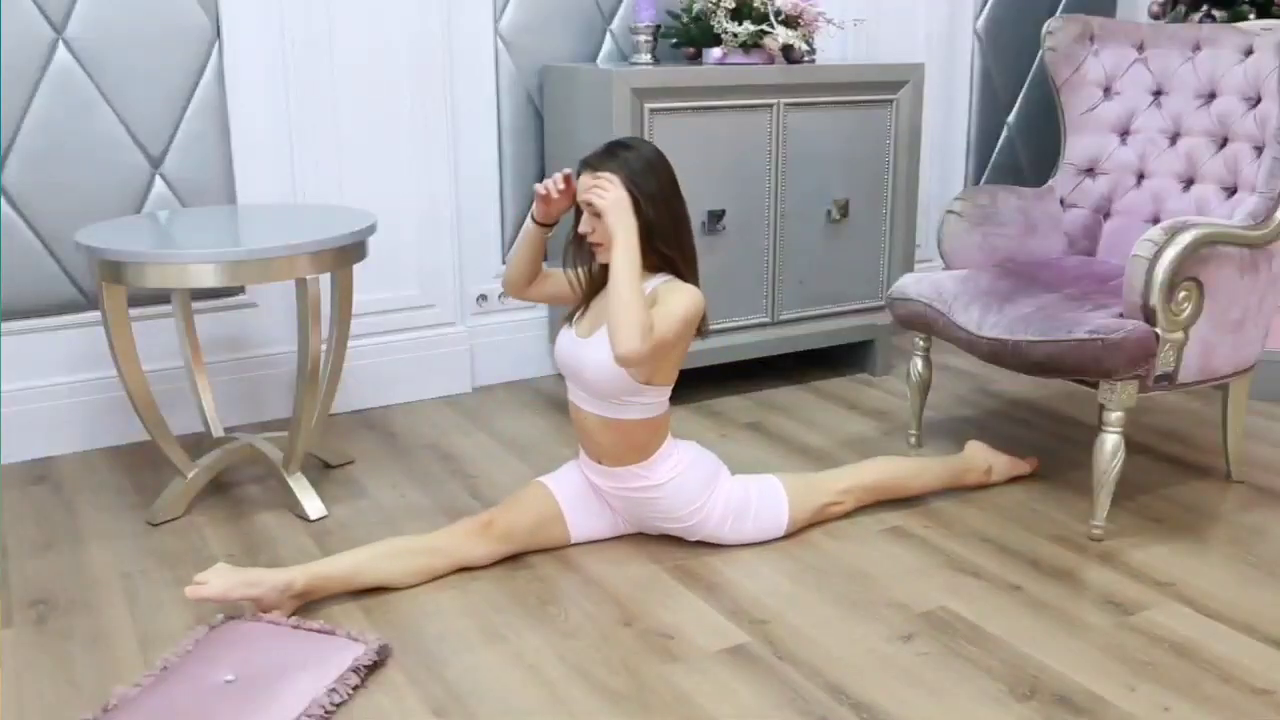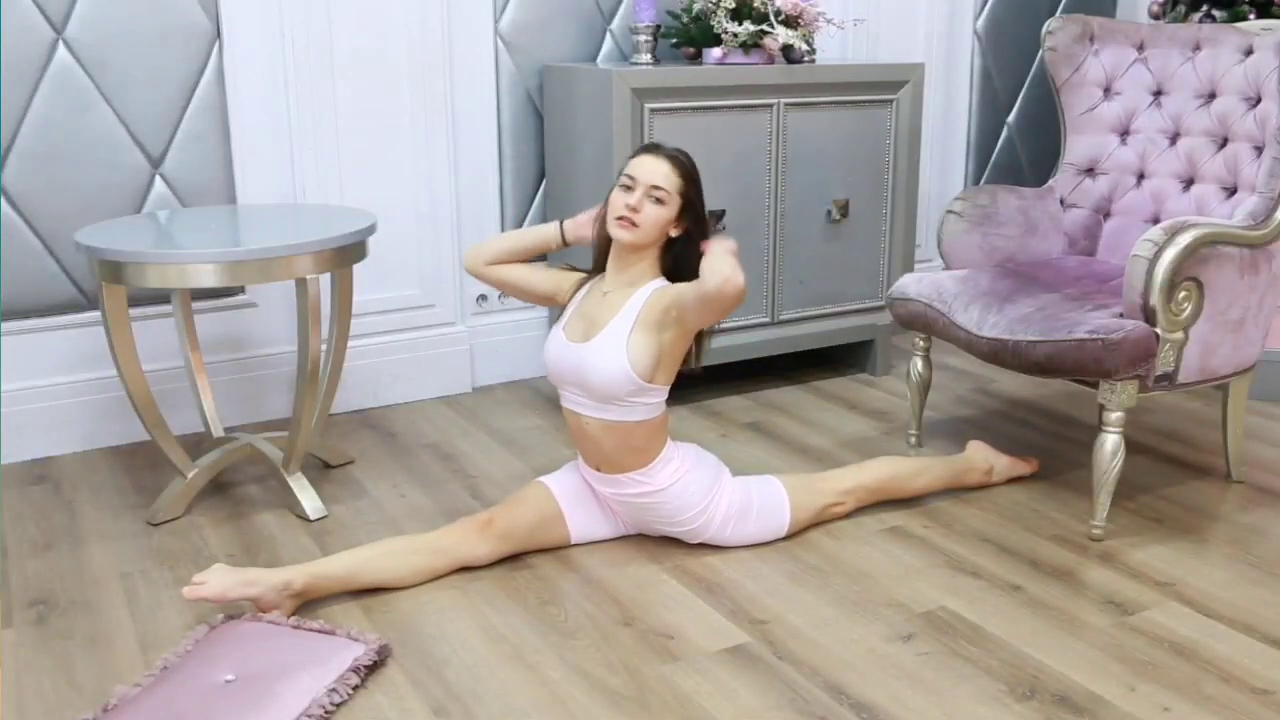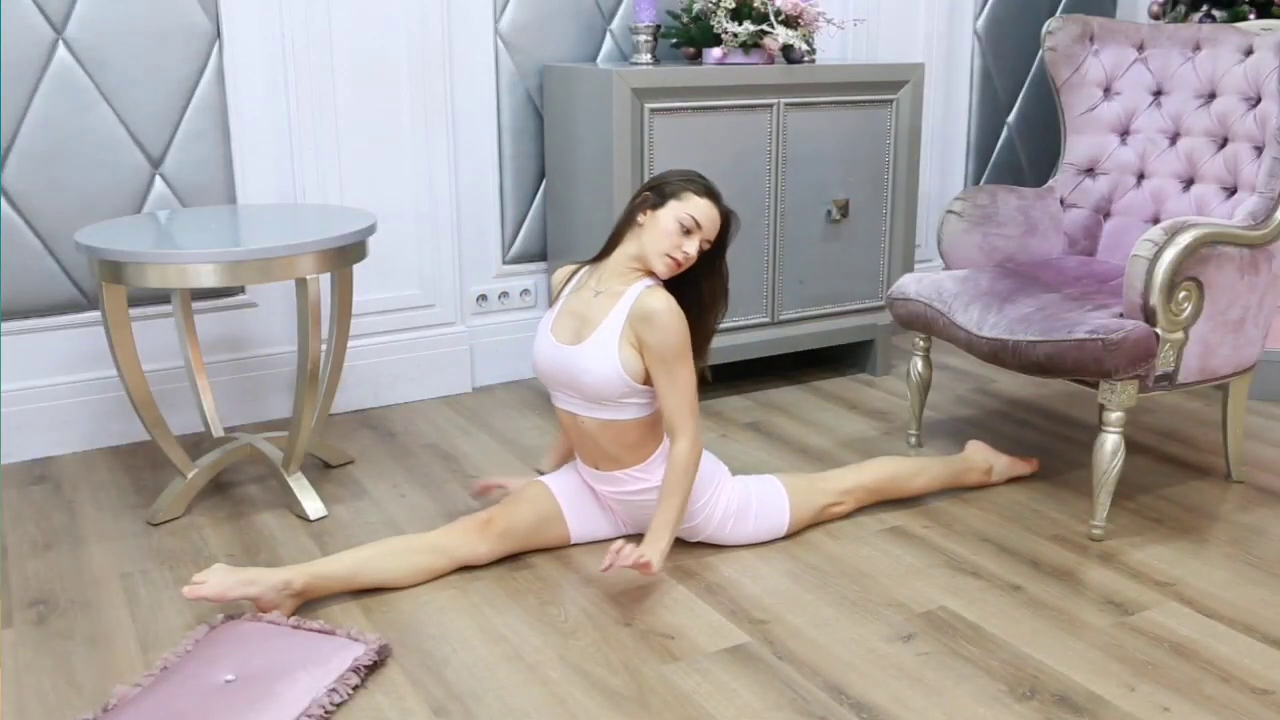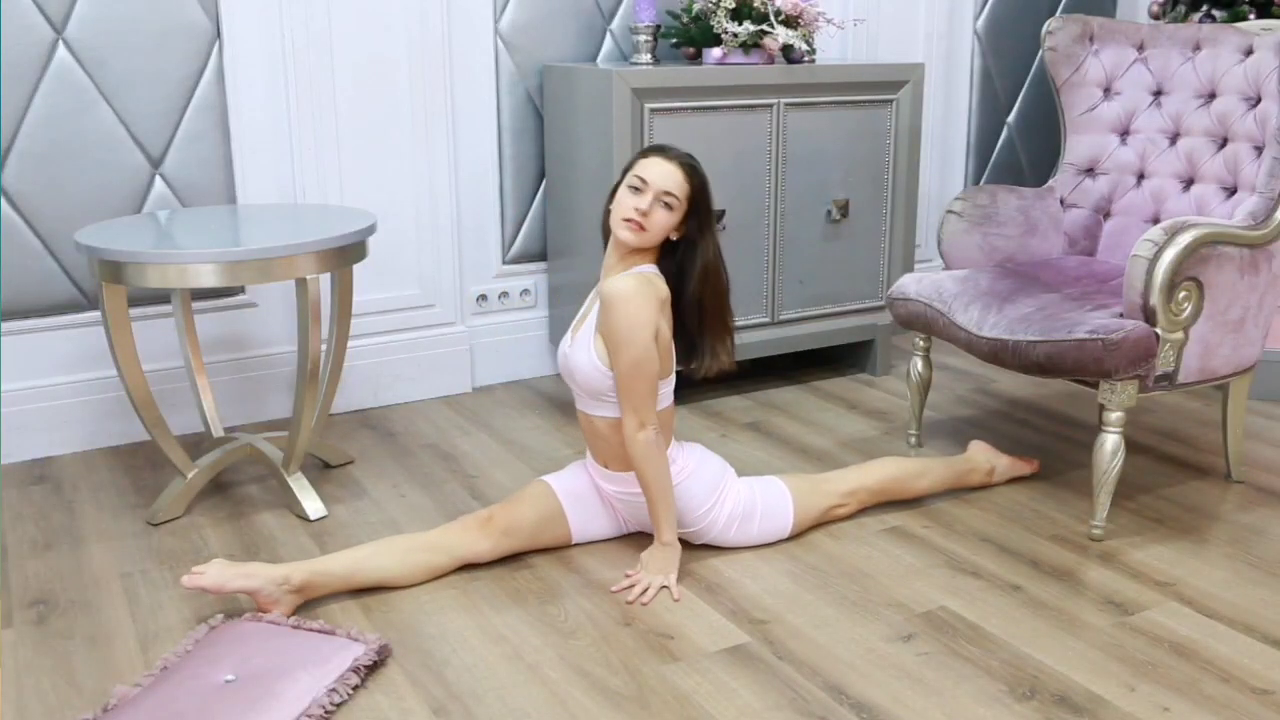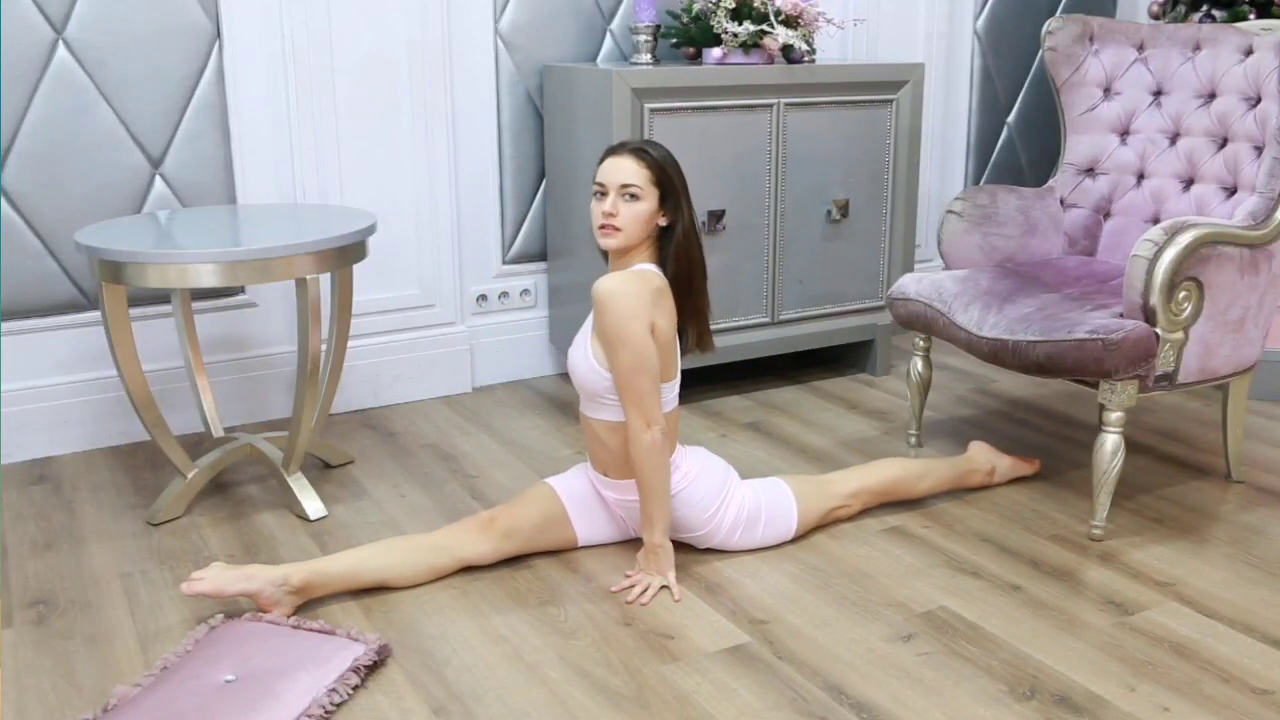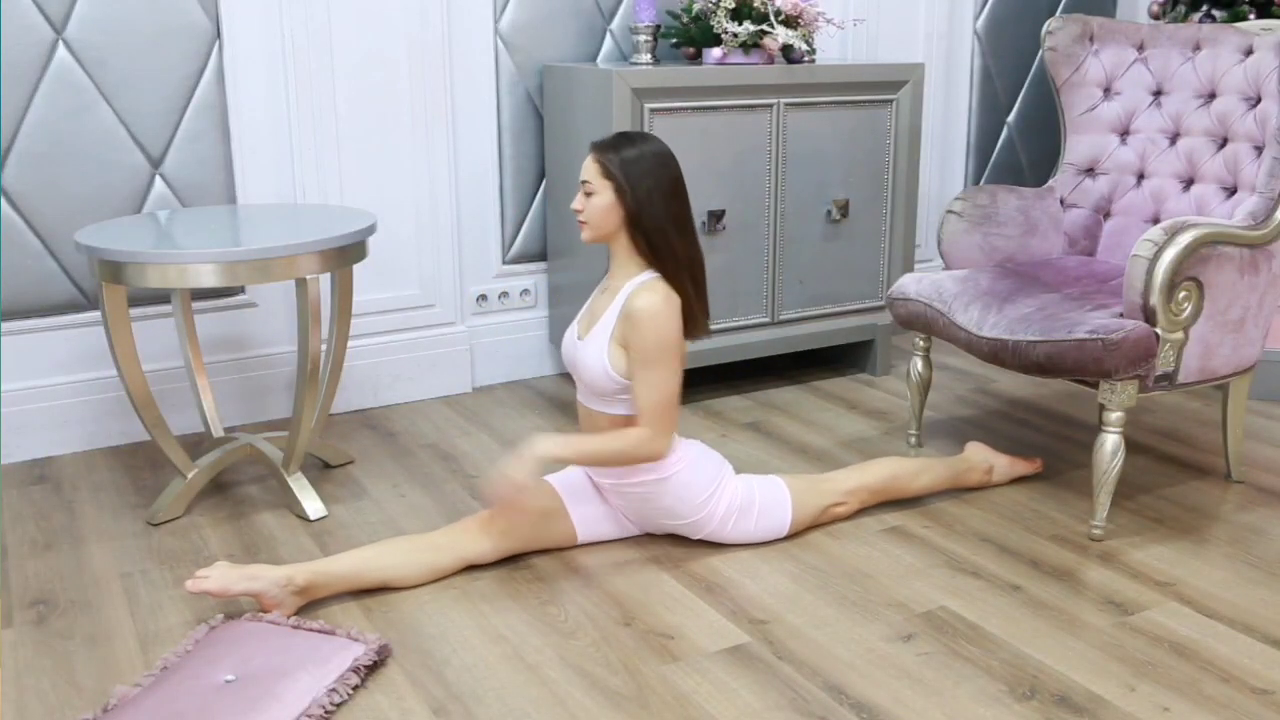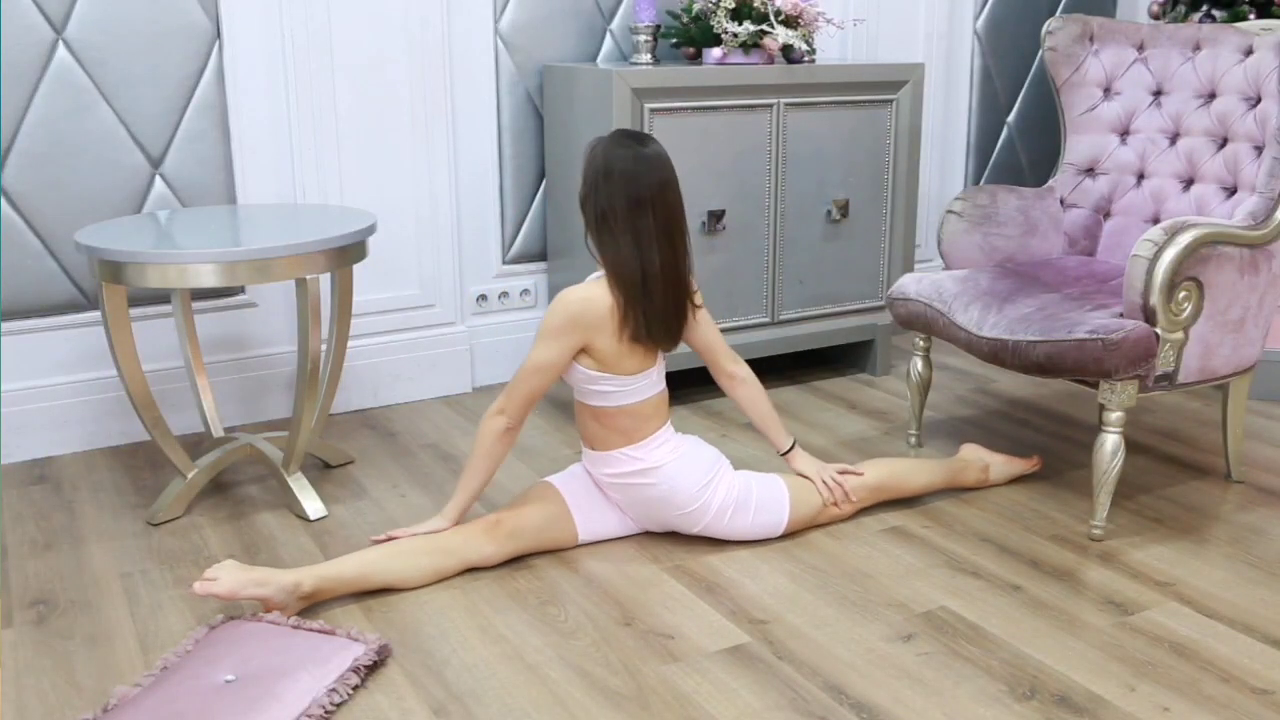
dt=0.7s
person 1, frame 1
left shoulder: (678, 299)
right shoulder: (596, 284)
left elbow: (632, 348)
right elbow: (516, 284)
left wrist: (626, 232)
right wrist: (541, 219)
left hip: (671, 487)
right hip: (599, 481)
right knee: (478, 536)
right ankle: (292, 584)
person 1, frame 2
left shoulder: (669, 303)
right shoulder: (582, 287)
left elbow: (728, 286)
right elbow: (479, 260)
left wrist: (718, 248)
right wrist: (572, 229)
left hip: (673, 491)
right hip: (597, 484)
right knee: (475, 536)
right ankle: (290, 583)
person 1, frame 3
left shoulder: (657, 308)
right shoulder: (569, 281)
left elbow: (684, 434)
left wrist: (659, 538)
right wrist: (547, 468)
left hip: (671, 490)
right hip: (597, 484)
right knee: (475, 534)
right ankle: (290, 582)
person 1, frame 4
left shoulder: (633, 291)
right shoulder: (622, 279)
left elbow: (642, 428)
left wrist: (666, 544)
left hip: (680, 487)
right hip: (609, 480)
right knee: (479, 532)
right ankle: (291, 580)
person 1, frame 5
left shoulder: (623, 291)
right shoulder: (635, 282)
left elbow: (650, 428)
left wrist: (657, 545)
left hip: (685, 497)
right hip: (613, 486)
right knee: (480, 534)
right ankle: (291, 581)
person 1, frame 6
left shoulder: (650, 304)
right shoulder: (619, 279)
left elbow: (655, 438)
left wrist: (543, 449)
left hip: (676, 488)
right hip: (615, 483)
right knee: (480, 534)
right ankle: (296, 581)
person 1, frame 7
left shoulder: (581, 305)
right shoulder: (668, 283)
left elbow: (508, 413)
right elbow: (732, 371)
left wrist: (449, 511)
right wrist: (796, 453)
left hip: (668, 482)
right hip: (626, 481)
right knee: (490, 539)
right ankle: (299, 585)
